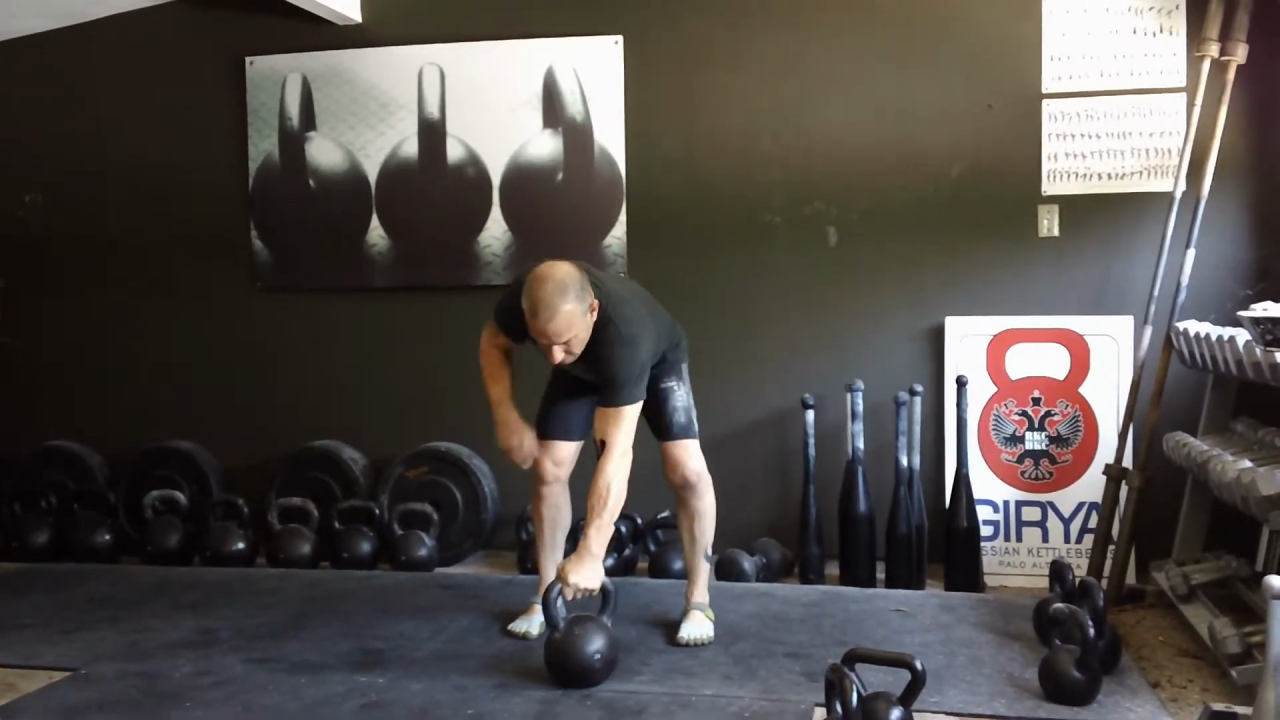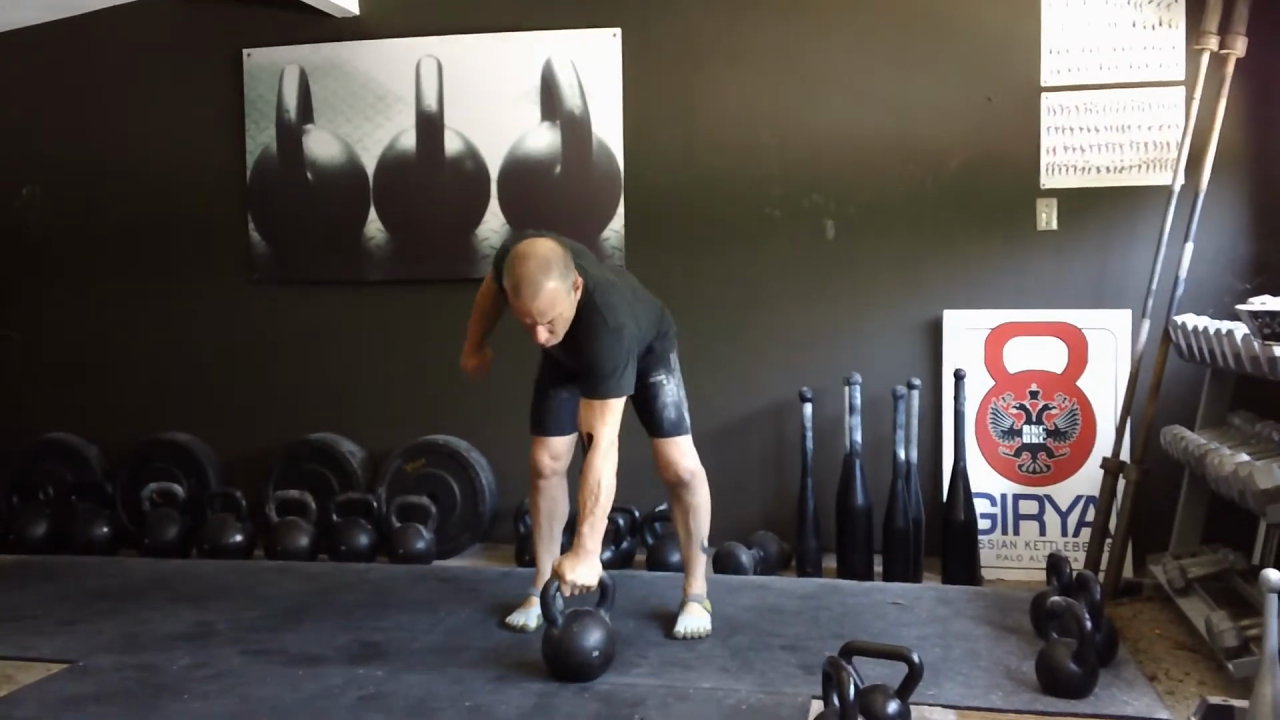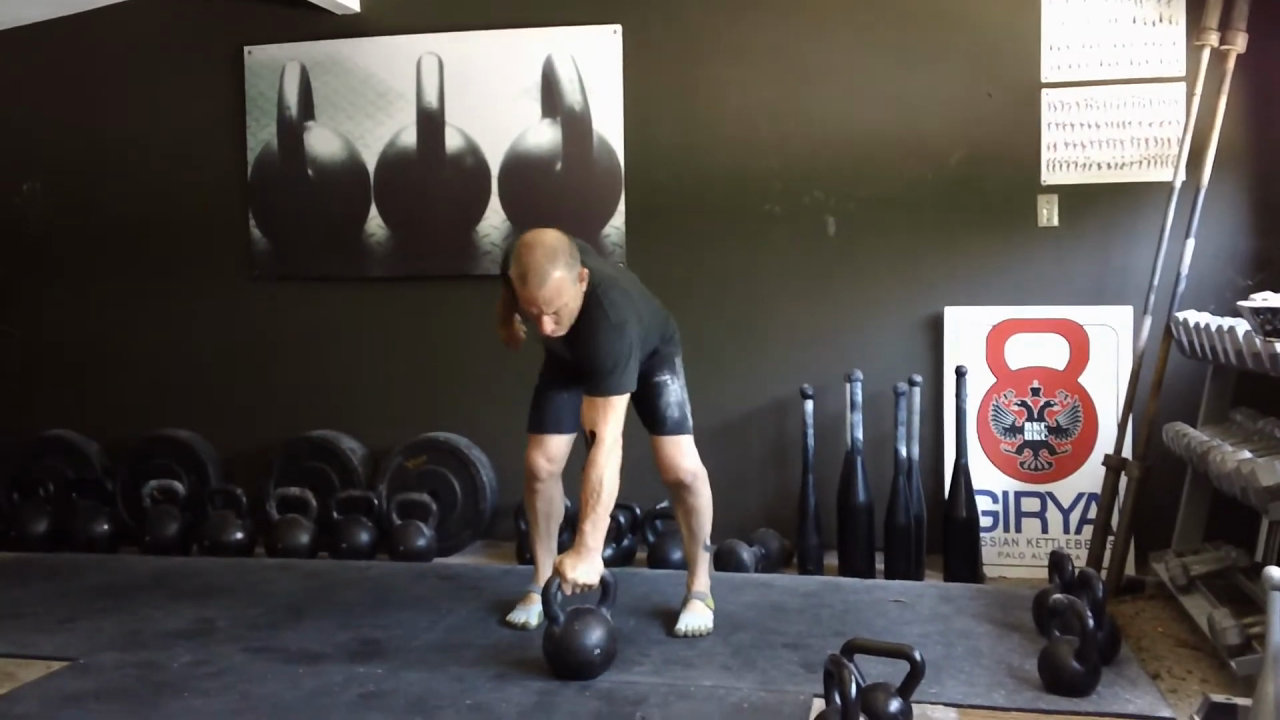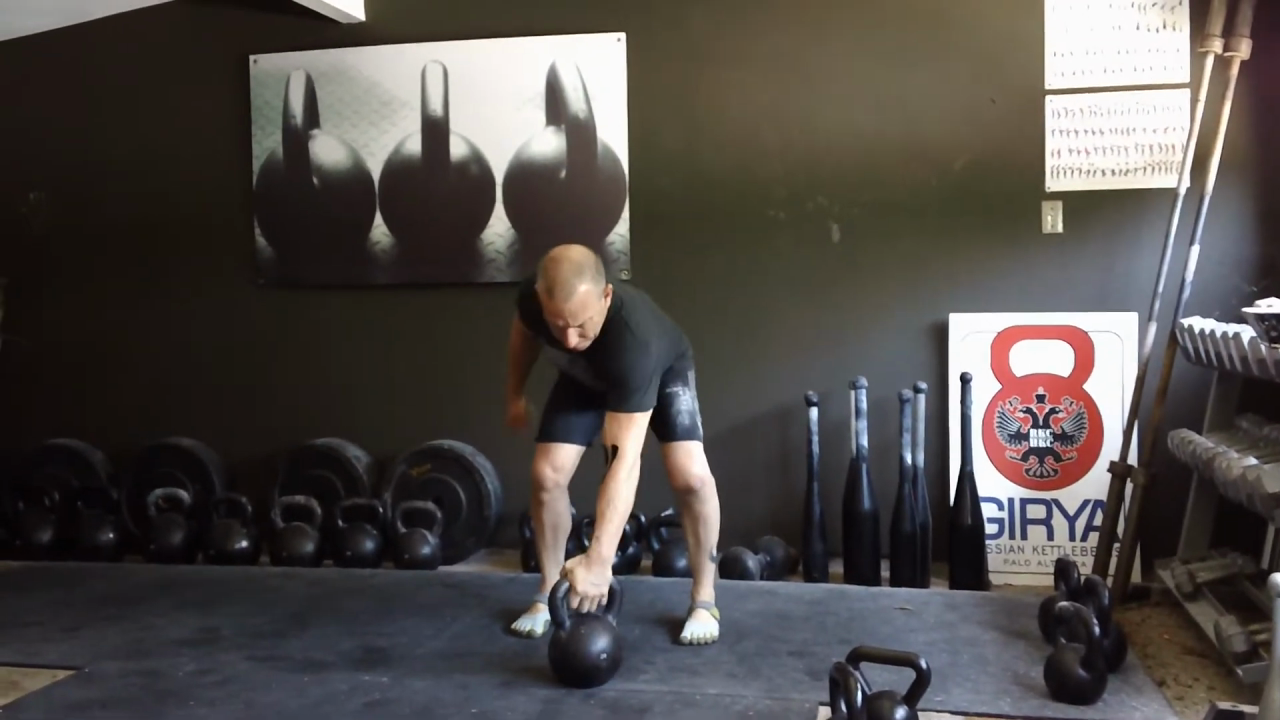
dt=0.3s
person 1, frame 1
left shoulder: (625, 335)
right shoulder: (524, 297)
left elbow: (616, 453)
right elbow: (494, 344)
left wrist: (590, 553)
right wrist: (507, 418)
left hip: (656, 357)
right hip: (583, 369)
left knee: (687, 471)
right knee: (549, 469)
left ankle: (698, 602)
right ankle: (546, 597)
person 1, frame 2
left shoulder: (609, 323)
right shoulder: (515, 261)
left elbow: (603, 445)
left wrist: (586, 551)
right wrist: (474, 343)
left hip: (645, 346)
right hip: (569, 356)
left knee: (680, 467)
right knee: (546, 462)
left ankle: (696, 594)
right ankle: (542, 588)
person 1, frame 3
left shoulder: (613, 319)
right shoulder: (521, 267)
left elbow: (606, 442)
left wrist: (588, 547)
right wrist: (507, 323)
left hip: (649, 350)
right hip: (570, 357)
left knee: (681, 469)
right knee: (540, 464)
left ankle: (699, 590)
right ankle: (542, 584)
person 1, frame 4
left shoulder: (635, 339)
right shoulder: (534, 298)
left elbow: (625, 458)
right elbow: (524, 331)
left wrist: (599, 559)
right wrist: (515, 394)
left hip: (662, 369)
right hip: (584, 378)
left knee: (691, 475)
right knee: (547, 474)
left ankle: (704, 600)
right ankle: (548, 594)
